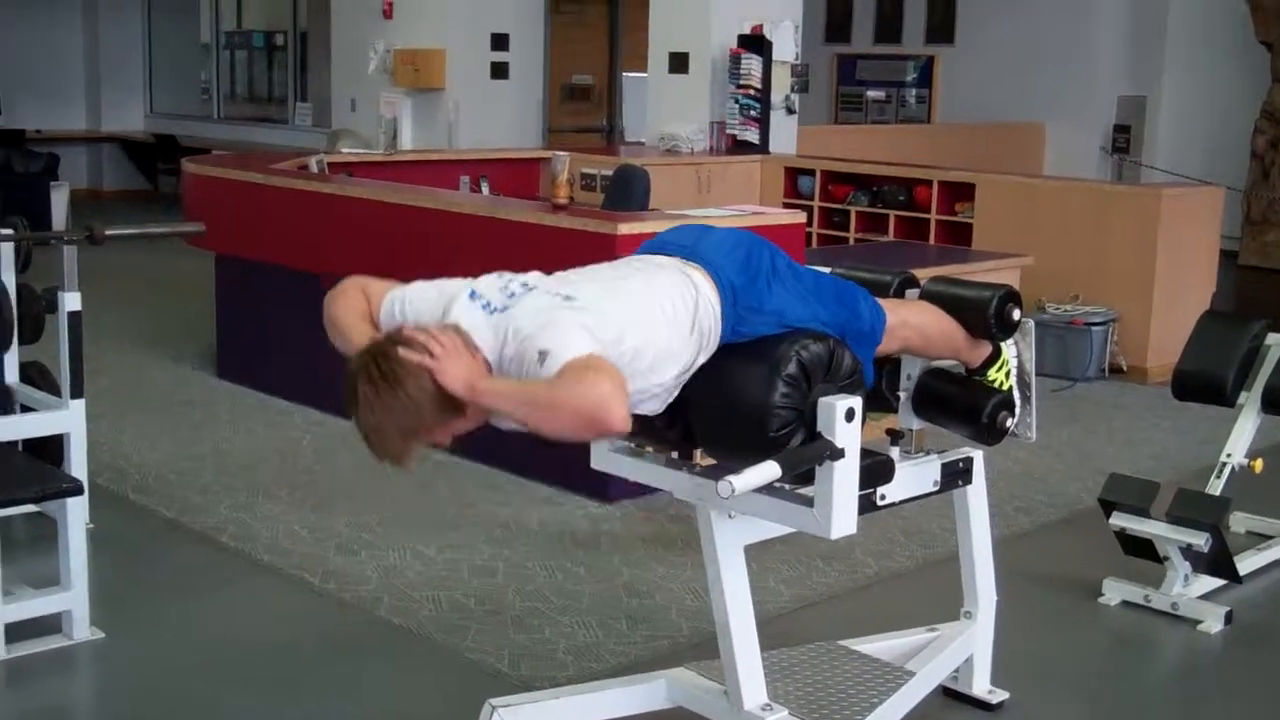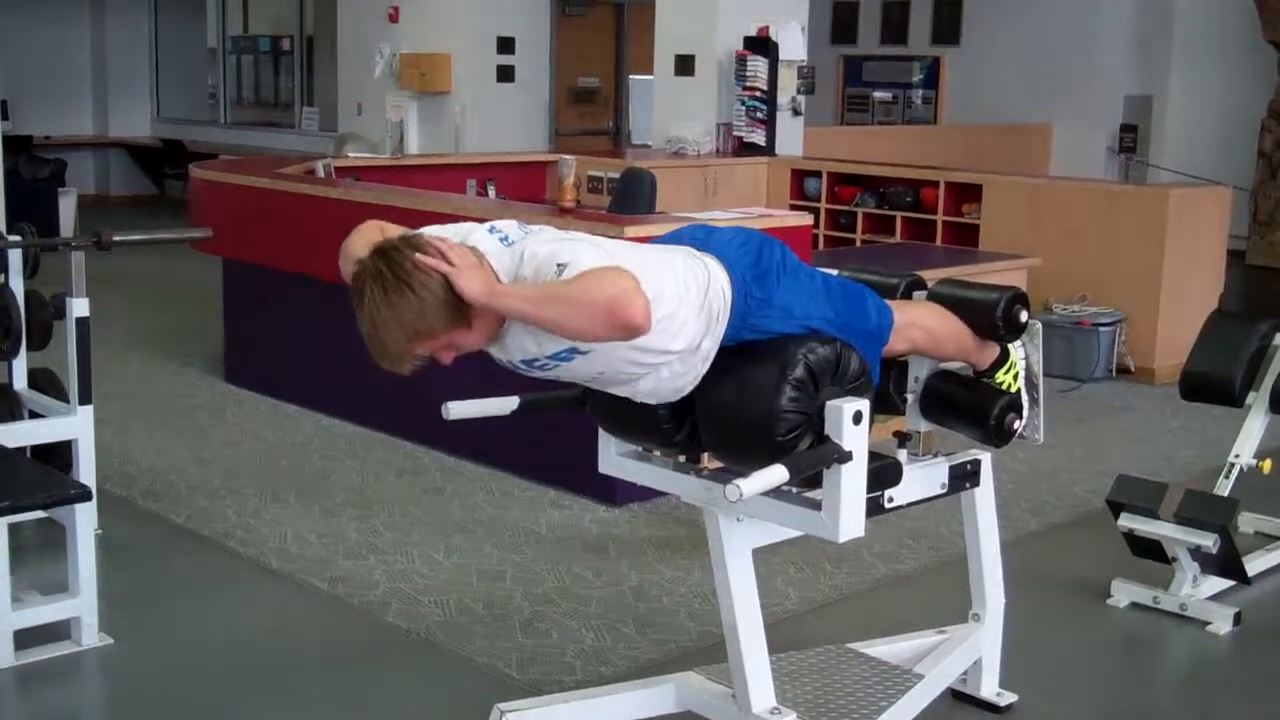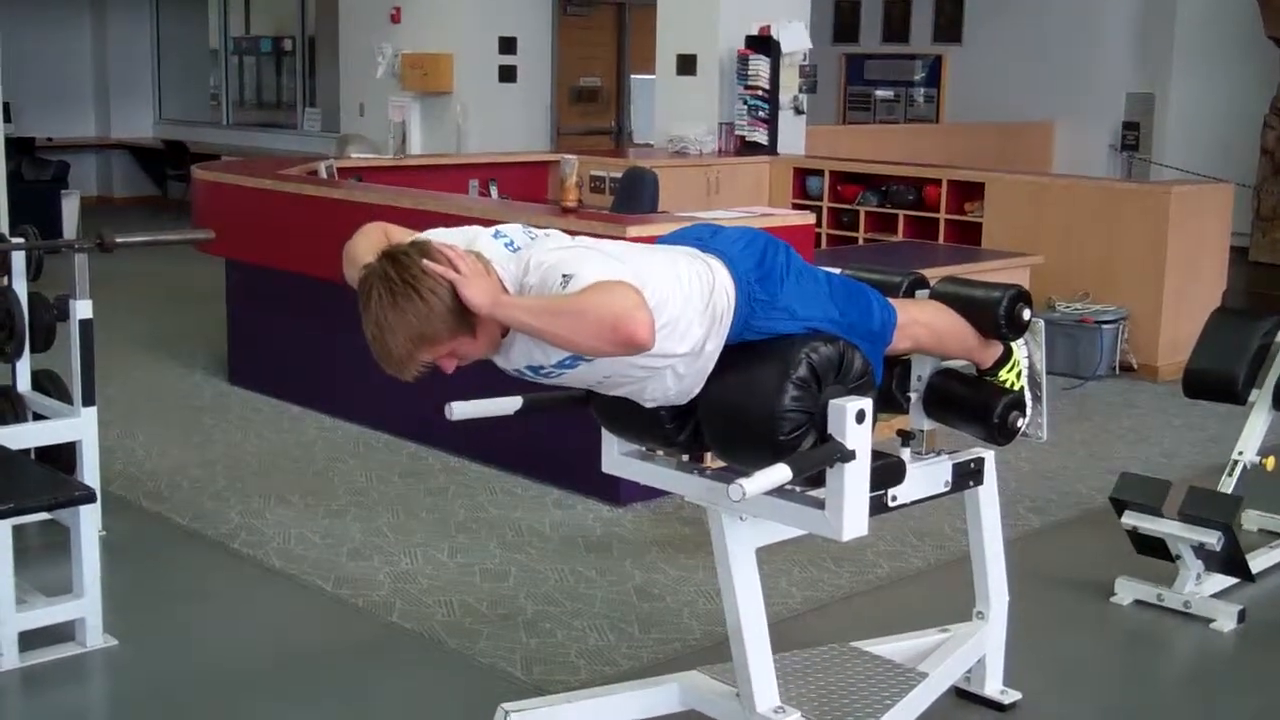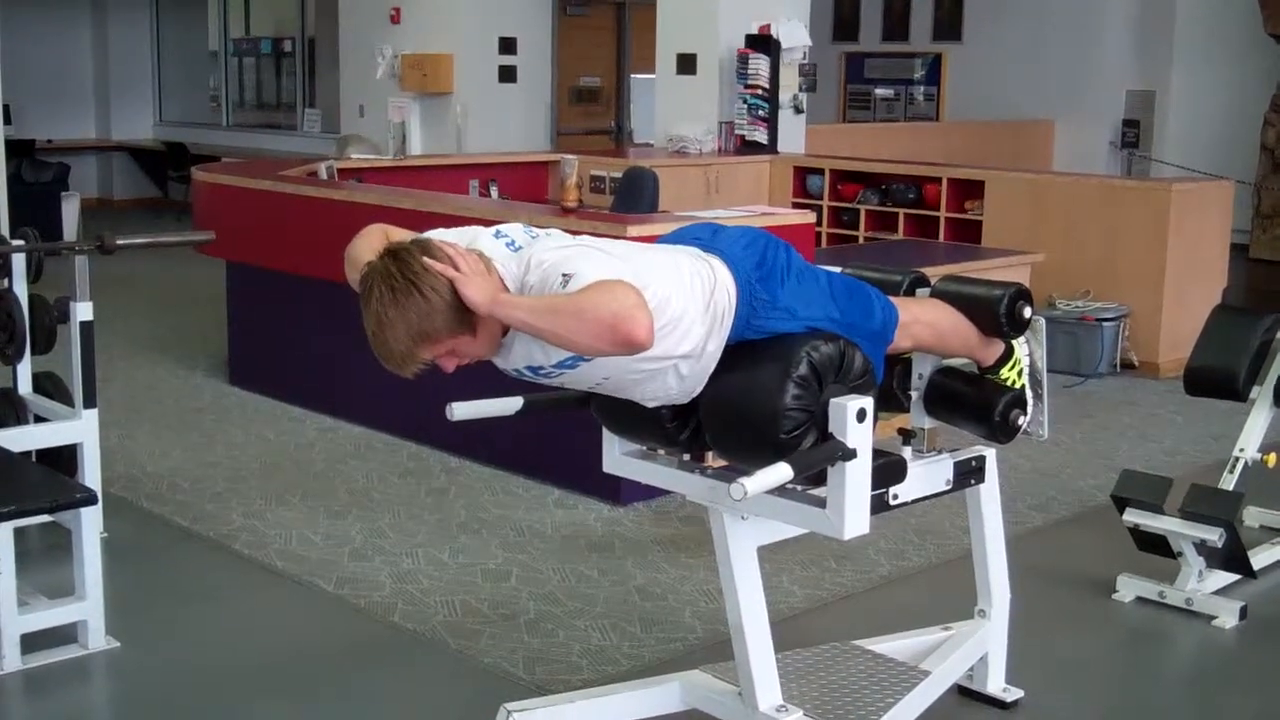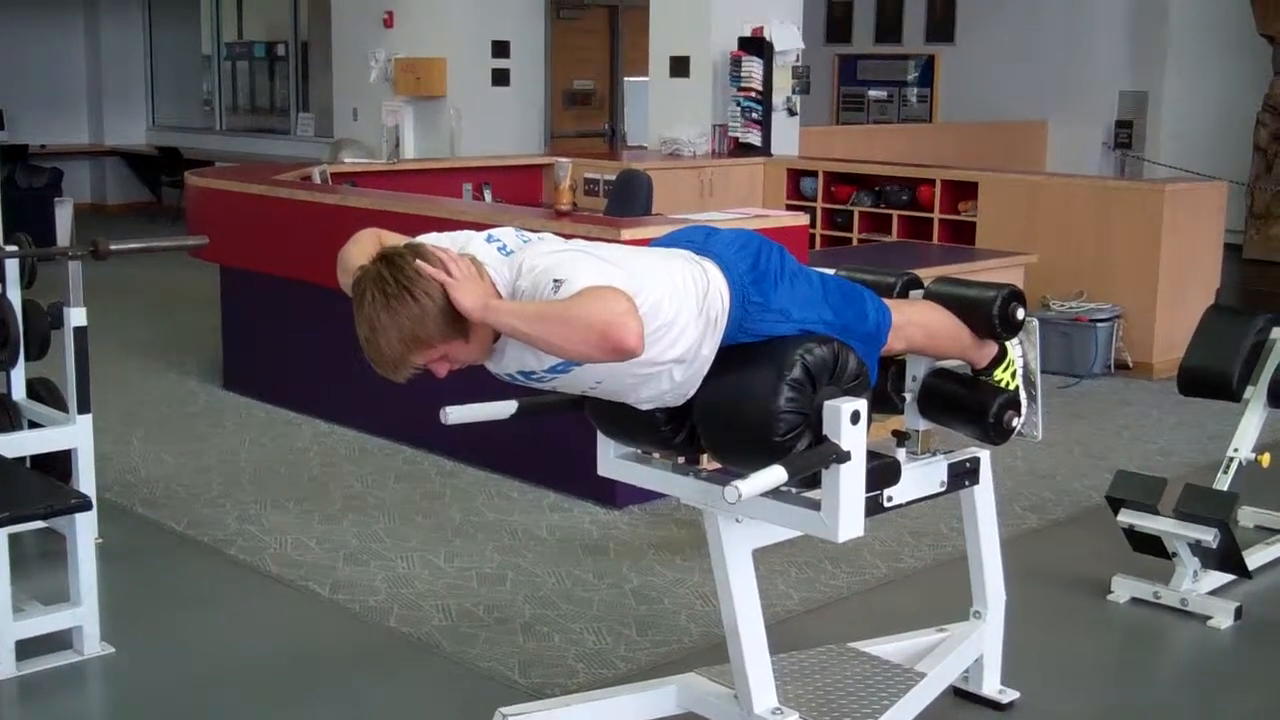
dt=0.5s
person 1, frame 1
left shoulder: (540, 343)
right shoulder: (449, 309)
left elbow: (606, 410)
right elbow: (347, 296)
left wrist: (483, 385)
right wrist: (376, 368)
left hip: (727, 287)
right hip: (665, 263)
left knee: (875, 331)
left ankle: (985, 357)
person 1, frame 2
left shoulder: (545, 266)
right shoulder: (451, 252)
left elbow: (627, 310)
right elbow: (364, 239)
left wrist: (494, 297)
right wrist: (381, 291)
left hip: (738, 286)
right hip: (680, 260)
left knee: (886, 332)
left ankle: (993, 358)
person 1, frame 3
left shoulder: (549, 276)
right shoulder: (455, 256)
left elbow: (630, 326)
right elbow: (369, 239)
left wrist: (499, 304)
right wrist: (384, 294)
left hip: (744, 284)
right hip: (684, 260)
left knee: (890, 330)
left ankle: (997, 357)
person 1, frame 4
left shoulder: (553, 272)
right shoulder: (456, 256)
left elbow: (629, 326)
right elbow: (368, 240)
left wrist: (498, 303)
right wrist: (383, 291)
left hip: (746, 285)
right hip: (686, 261)
left knee: (892, 328)
left ankle: (999, 354)
person 1, frame 5
left shoulder: (544, 278)
right shoulder: (447, 259)
left elbow: (619, 332)
right elbow: (363, 245)
left wrist: (488, 308)
right wrist: (379, 299)
left hip: (739, 287)
right hip: (679, 262)
left knee: (885, 328)
left ankle: (993, 356)
